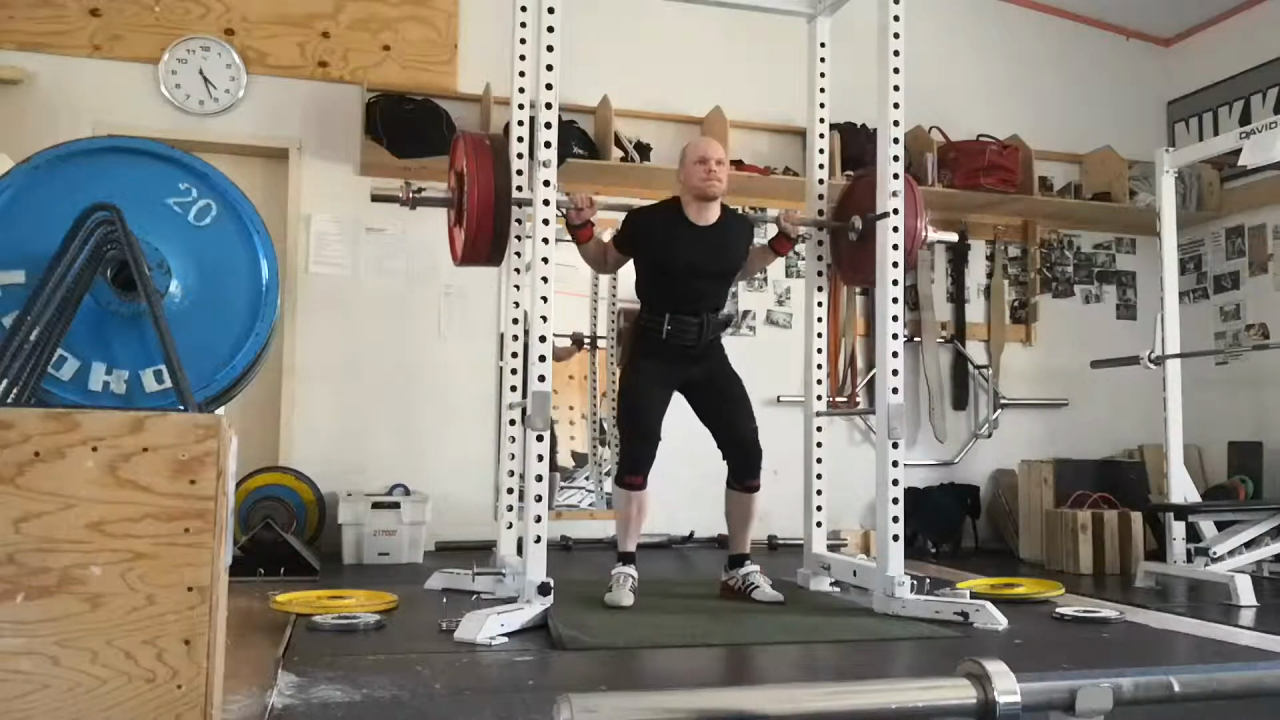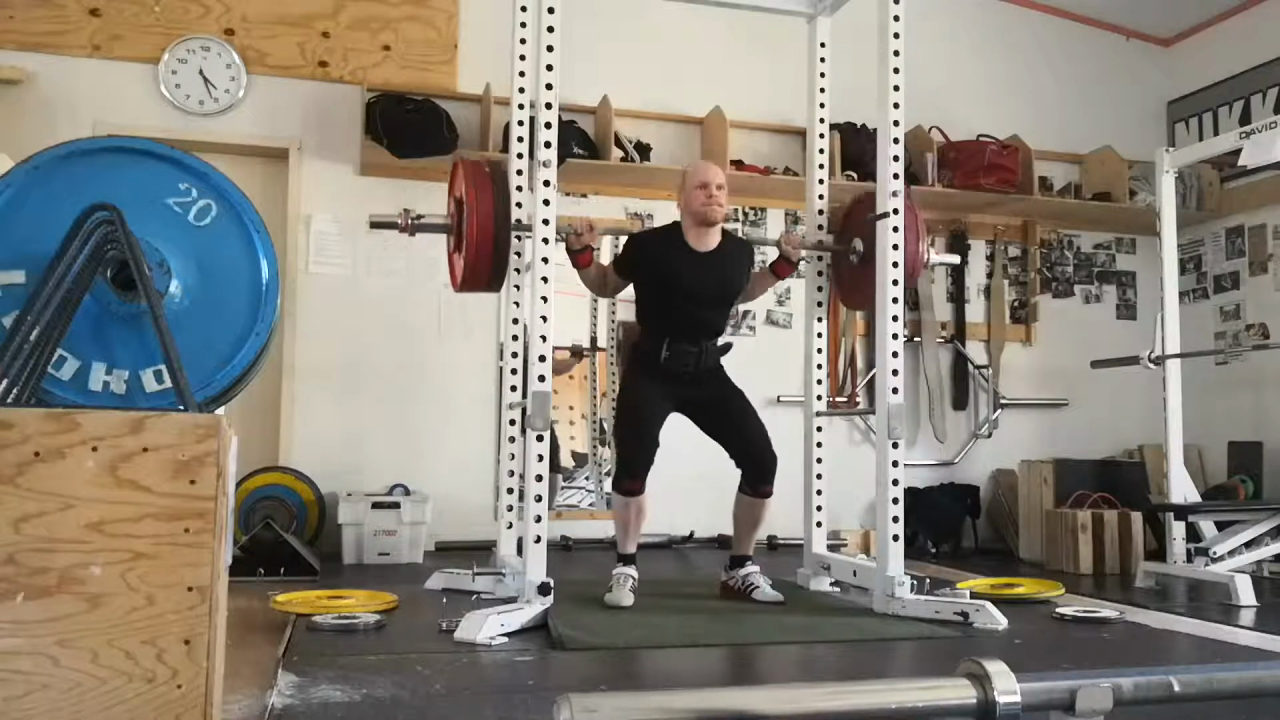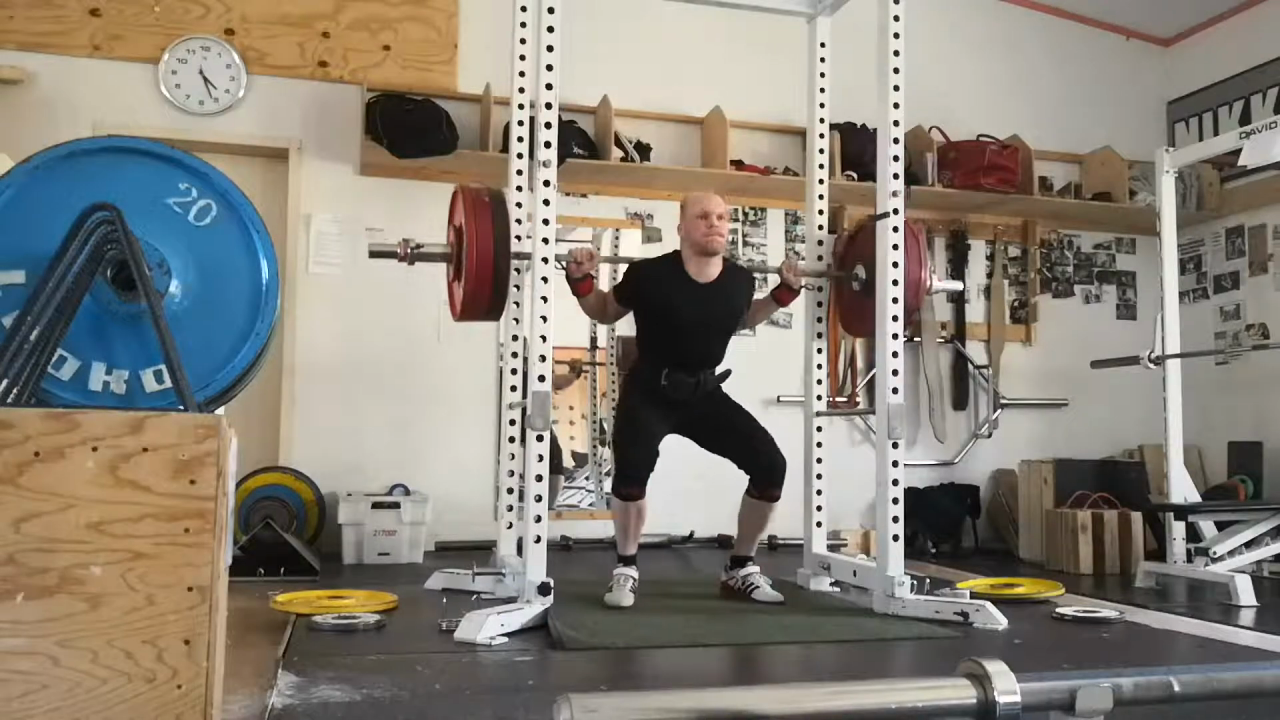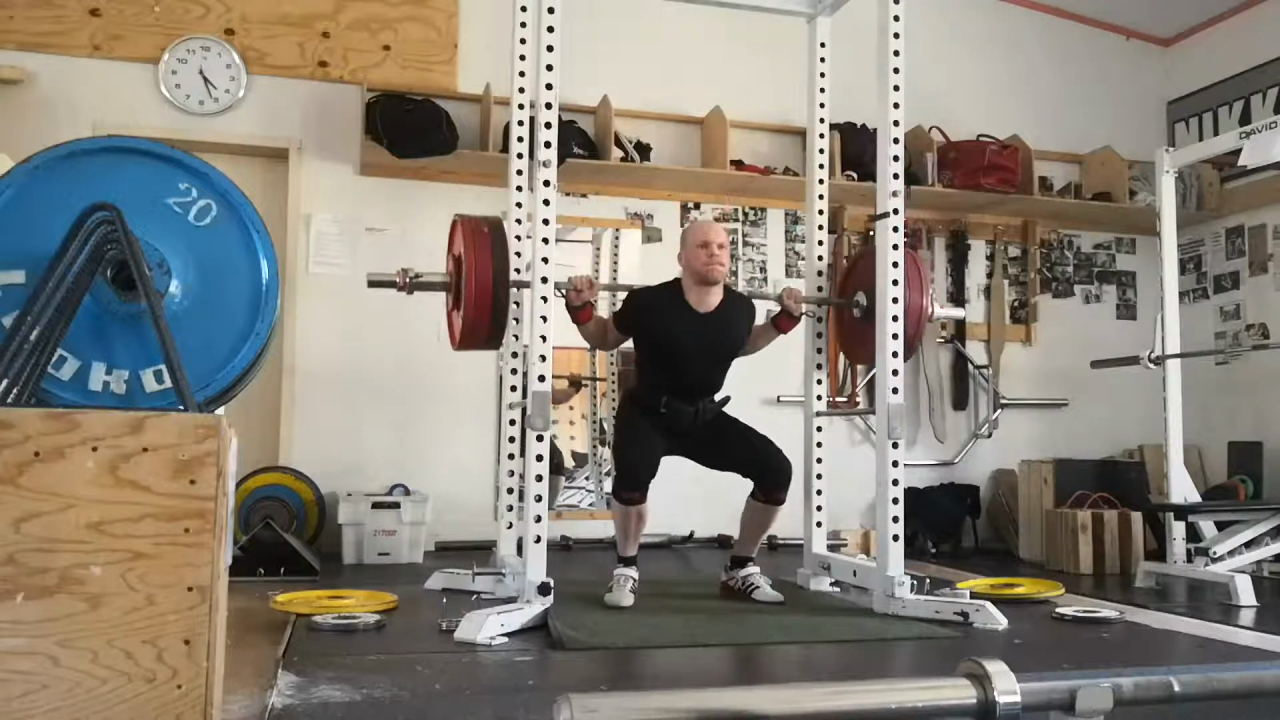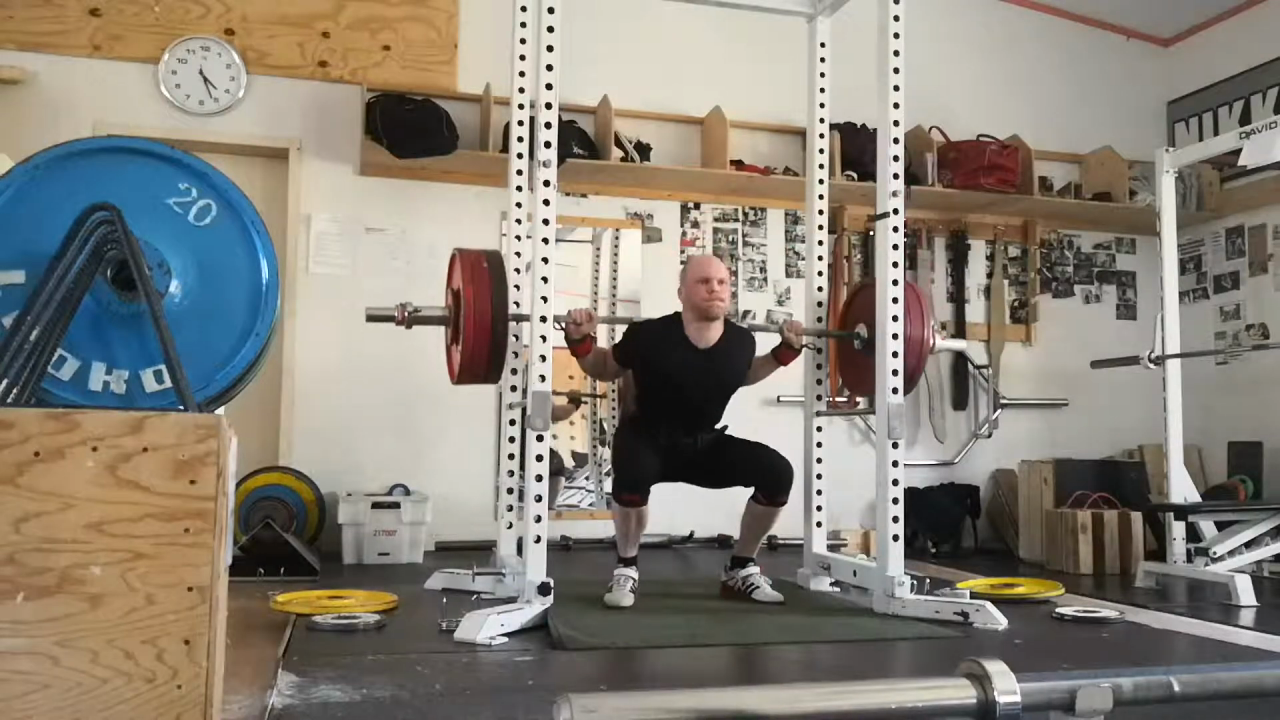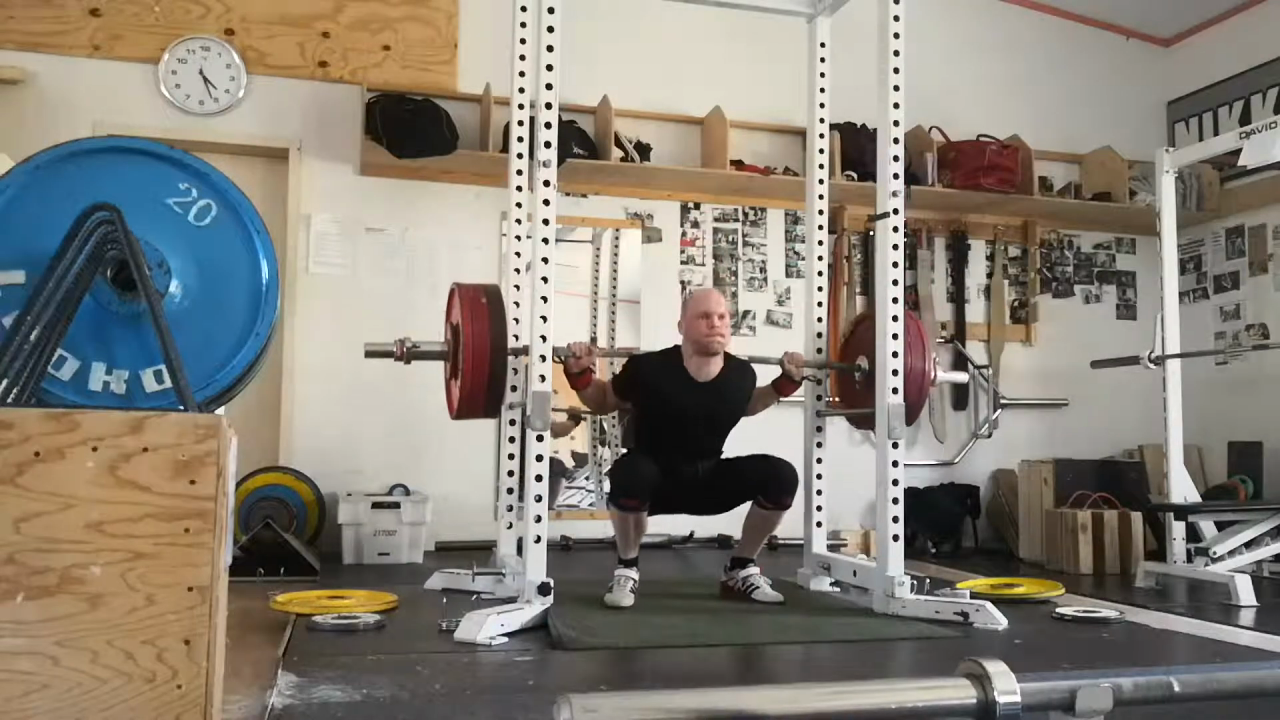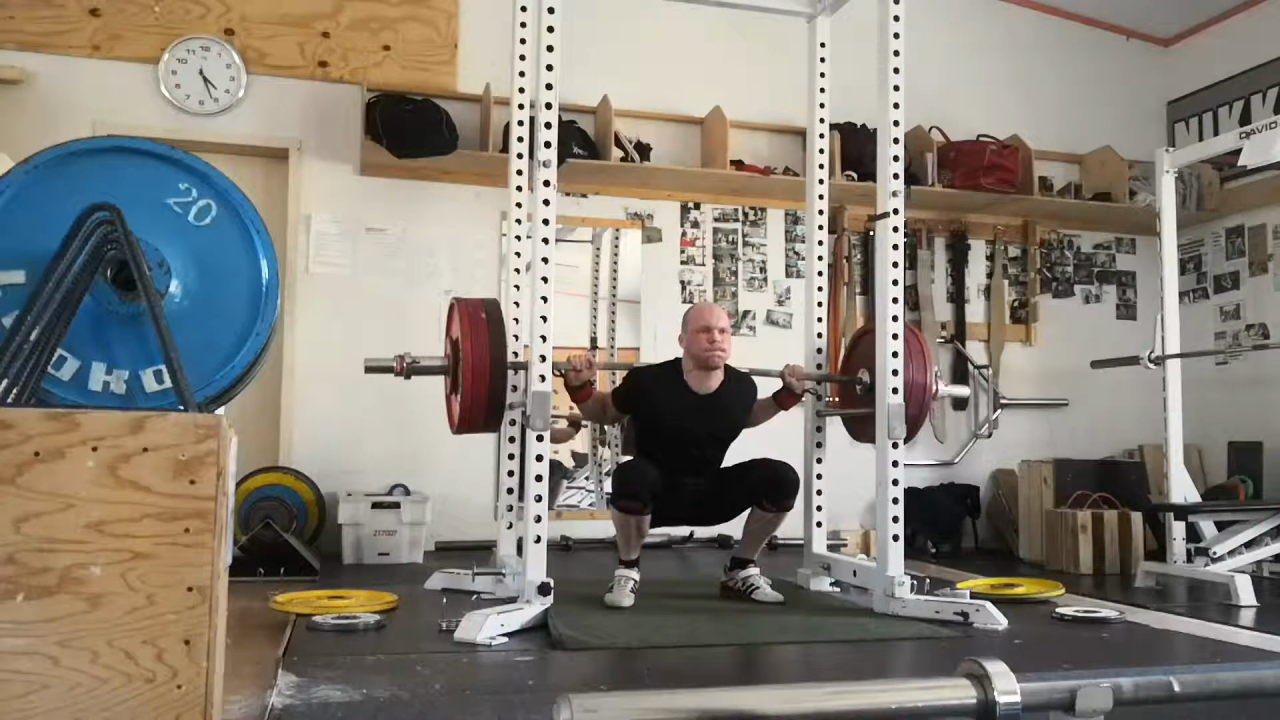
dt=0.2s
person 1, frame 1
left shoulder: (738, 227)
right shoulder: (649, 221)
right elbow: (606, 262)
left wrist: (783, 241)
right wrist: (580, 228)
left hip: (707, 354)
right hip: (653, 352)
left knee: (747, 454)
right knee: (637, 456)
left ankle: (739, 569)
right ankle: (625, 569)
person 1, frame 2
left shoulder: (739, 251)
right shoulder: (650, 246)
right elbow: (606, 286)
left wrist: (784, 265)
right wrist: (581, 253)
left hip: (707, 373)
right hip: (652, 371)
left knee: (761, 459)
right knee: (634, 461)
left ankle: (740, 569)
right ankle: (625, 570)
person 1, frame 3
left shoulder: (739, 280)
right shoulder: (650, 274)
right elbow: (606, 312)
left wrist: (785, 292)
right wrist: (581, 281)
left hip: (705, 395)
right hip: (649, 393)
left knee: (770, 465)
right knee: (633, 467)
left ankle: (740, 569)
right ankle: (626, 569)
person 1, frame 4
left shoulder: (740, 308)
right shoulder: (650, 303)
right elbow: (606, 339)
left wrist: (786, 319)
right wrist: (581, 309)
left hip: (706, 418)
right hip: (648, 414)
left knee: (776, 469)
right knee: (634, 471)
left ankle: (740, 569)
right ankle: (626, 570)
person 1, frame 5
left shoulder: (740, 342)
right shoulder: (650, 336)
right elbow: (605, 370)
left wrist: (785, 351)
right wrist: (581, 341)
left hip: (706, 444)
right hip: (648, 439)
left knee: (778, 473)
right knee: (634, 473)
left ankle: (740, 570)
right ankle: (626, 570)
person 1, frame 6
left shoulder: (740, 374)
right shoulder: (650, 370)
right elbow: (605, 402)
left wrist: (786, 382)
right wrist: (579, 374)
left hip: (707, 478)
right hip: (652, 473)
left knee: (781, 477)
right knee: (631, 475)
left ankle: (739, 570)
right ankle: (627, 570)
person 1, frame 7
left shoulder: (741, 388)
right shoulder: (650, 382)
right elbow: (604, 413)
left wrist: (788, 395)
right wrist: (580, 388)
left hip: (709, 491)
right hip: (653, 493)
left knee: (782, 479)
right knee: (633, 477)
left ankle: (739, 571)
right ankle: (628, 571)
